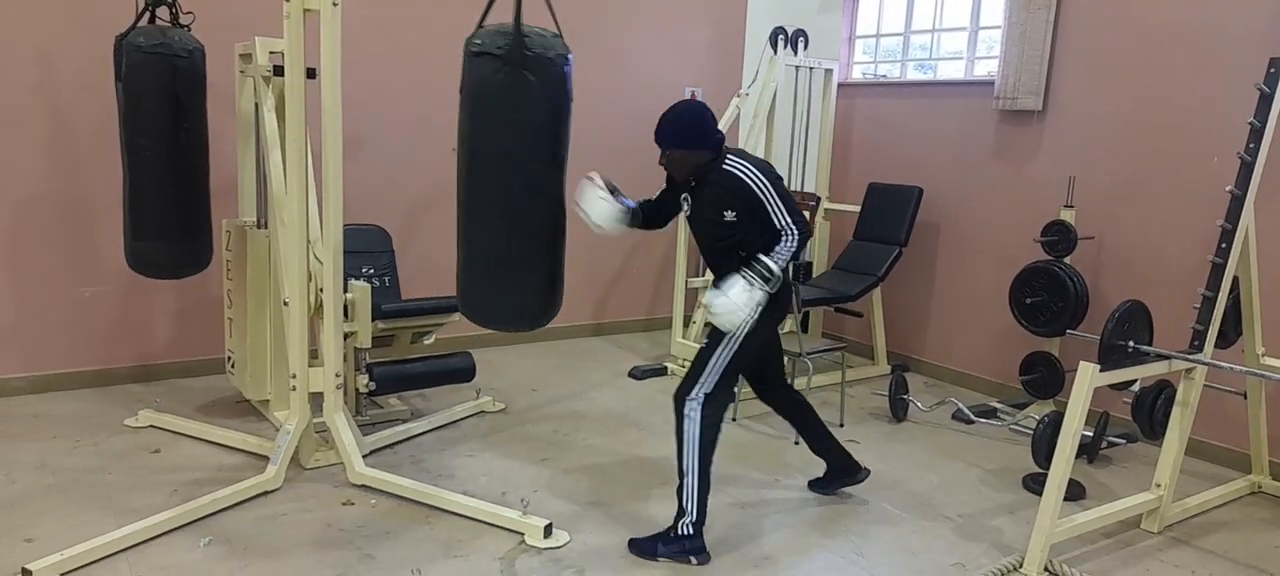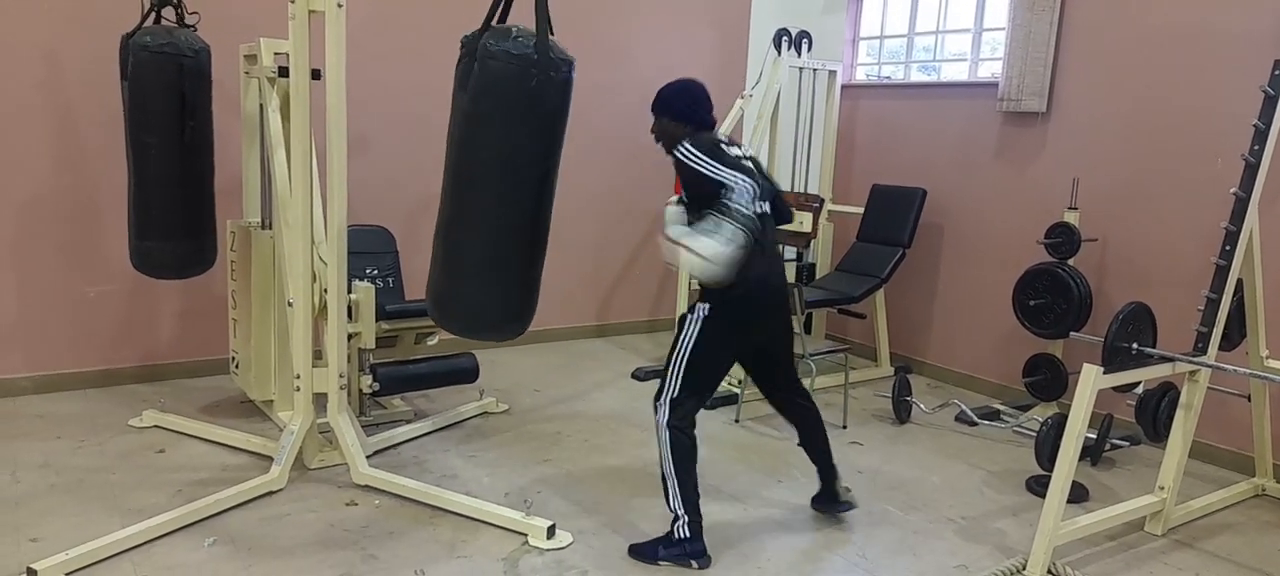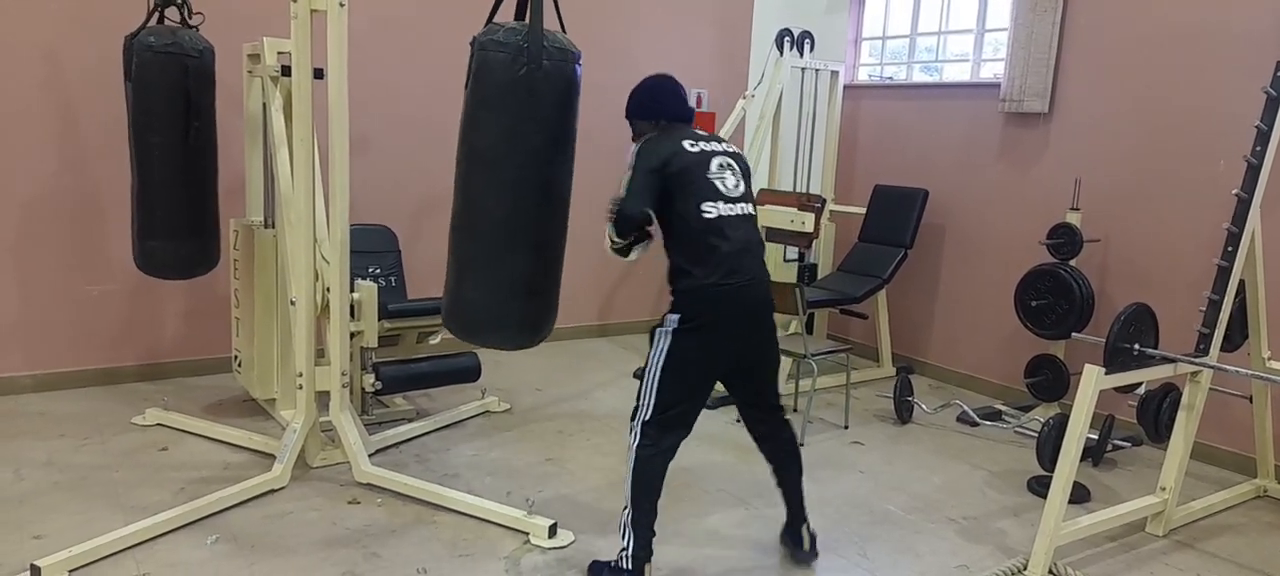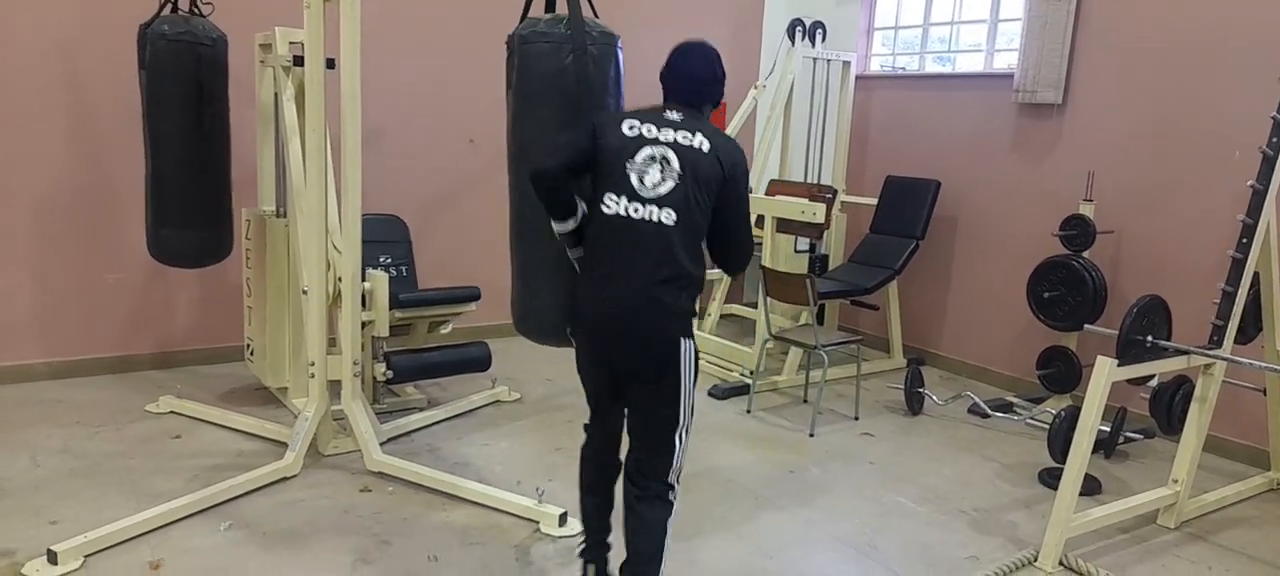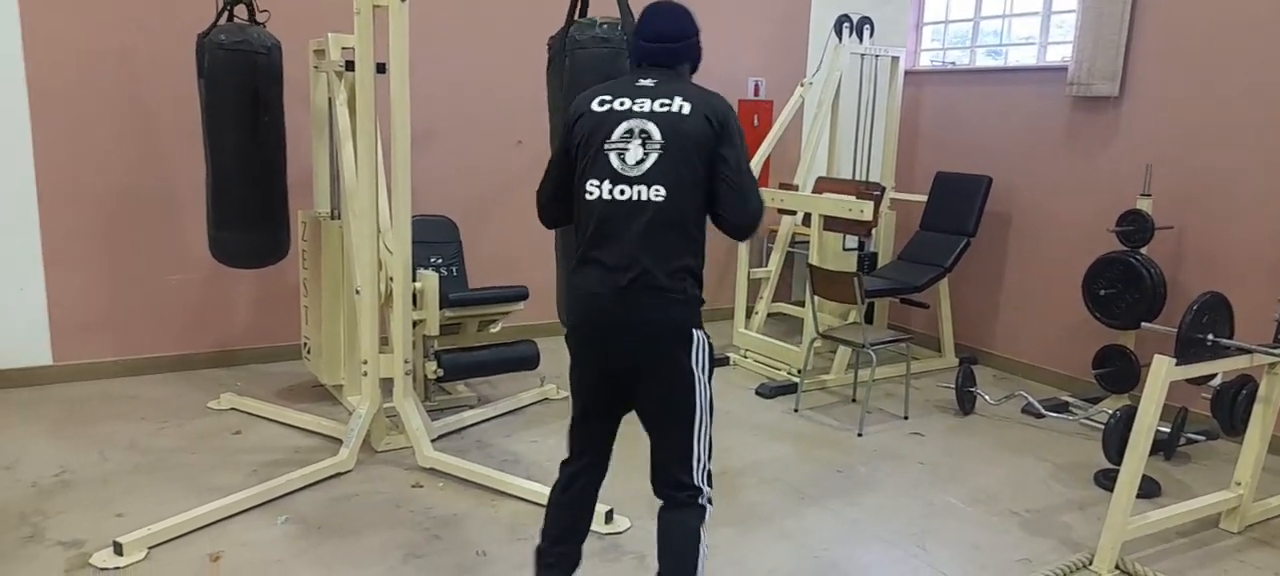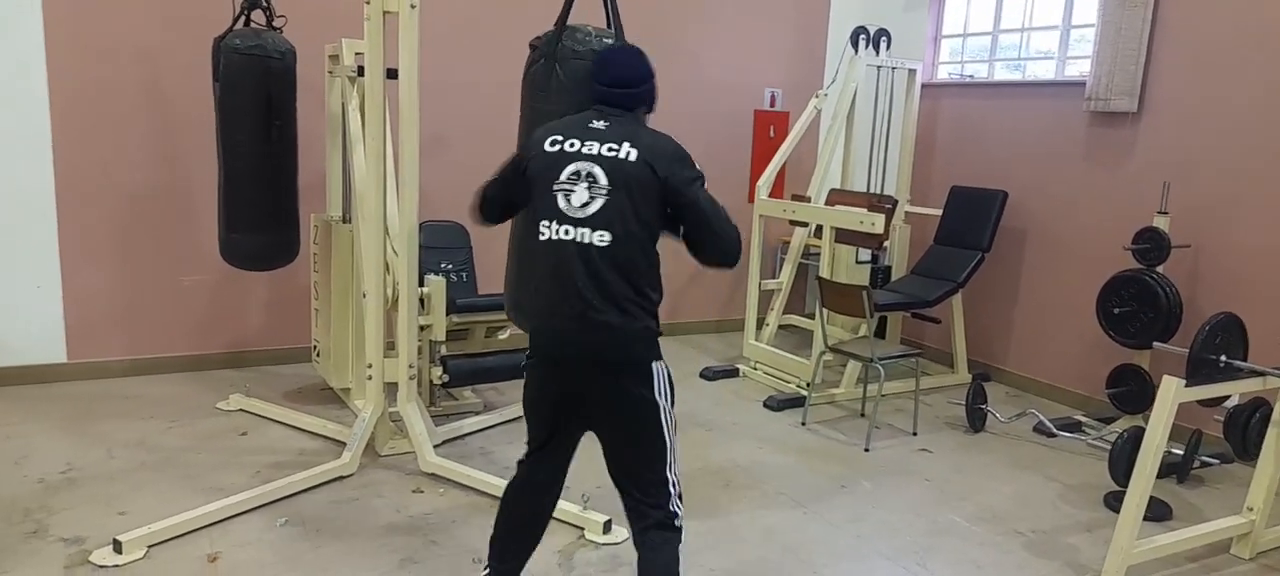
dt=0.5s
person 1, frame 1
left shoulder: (746, 174)
right shoulder: (692, 179)
left elbow: (794, 233)
right elbow: (655, 216)
left wrist: (750, 285)
right wrist: (612, 204)
left hip: (757, 303)
right hip: (734, 302)
left knee: (697, 401)
right knee: (772, 385)
left ankle: (687, 534)
right ankle: (843, 464)
person 1, frame 2
left shoulder: (691, 153)
right shoulder: (732, 152)
left elbow: (743, 190)
right elbow: (779, 211)
left wrist: (714, 236)
left hip: (726, 302)
right hip: (767, 291)
left knee: (673, 408)
right knee: (786, 388)
left ankle: (686, 537)
right ankle: (833, 487)
person 1, frame 3
left shoulder: (658, 152)
right shoulder: (730, 151)
left elbow: (627, 214)
left wrist: (624, 235)
left hip: (701, 308)
right hip: (754, 300)
left knee: (653, 431)
right knee: (765, 412)
right ankle: (800, 531)
person 1, frame 4
left shoulder: (612, 124)
right shoulder: (723, 151)
left elbow: (544, 172)
right elbow: (735, 257)
left wrist: (572, 225)
left hip: (594, 311)
right hip: (662, 322)
left knee: (601, 434)
right knee: (655, 473)
person 1, frame 5
left shoulder: (587, 106)
right shoulder: (711, 112)
left elbow: (550, 209)
right elbow: (741, 217)
left hip: (591, 310)
right hip: (667, 315)
left knee: (582, 462)
right knee: (683, 486)
person 1, frame 6
left shoulder: (548, 139)
right shoulder: (660, 151)
left elbow: (489, 207)
right elbow: (724, 249)
right wrist: (672, 217)
left hip: (556, 340)
right hip: (627, 348)
left knee: (540, 469)
right knee: (654, 504)
